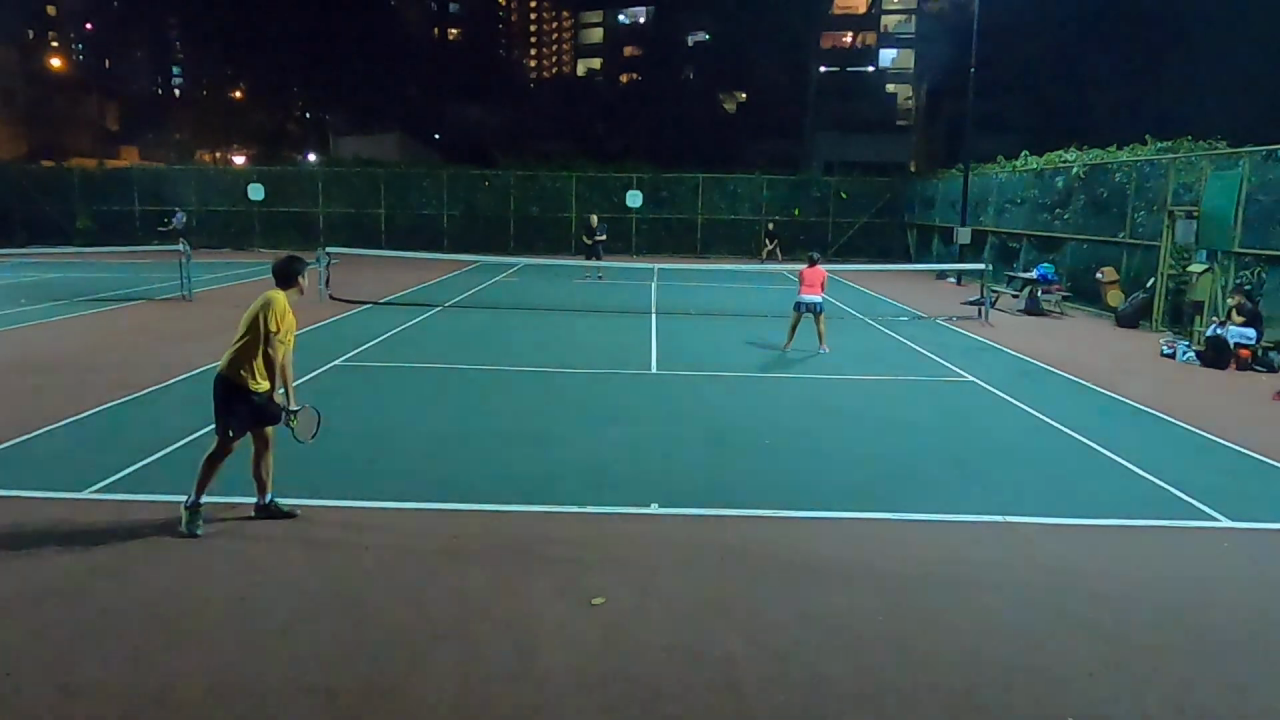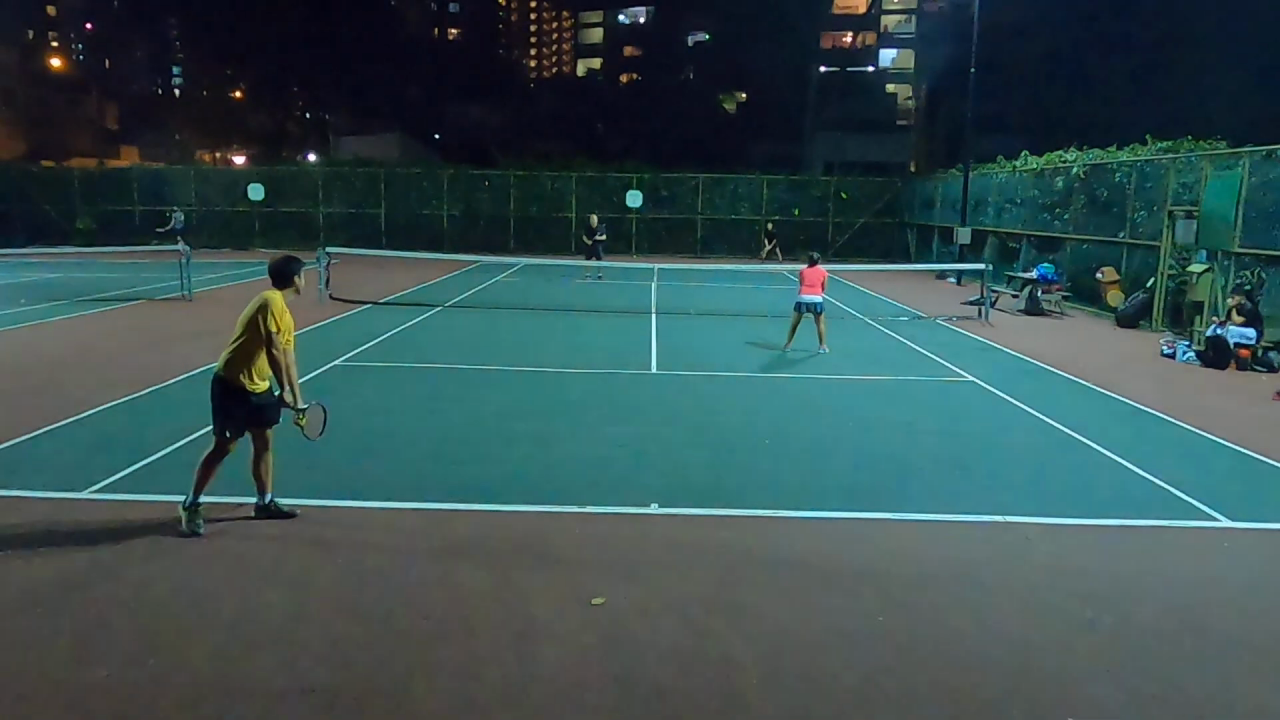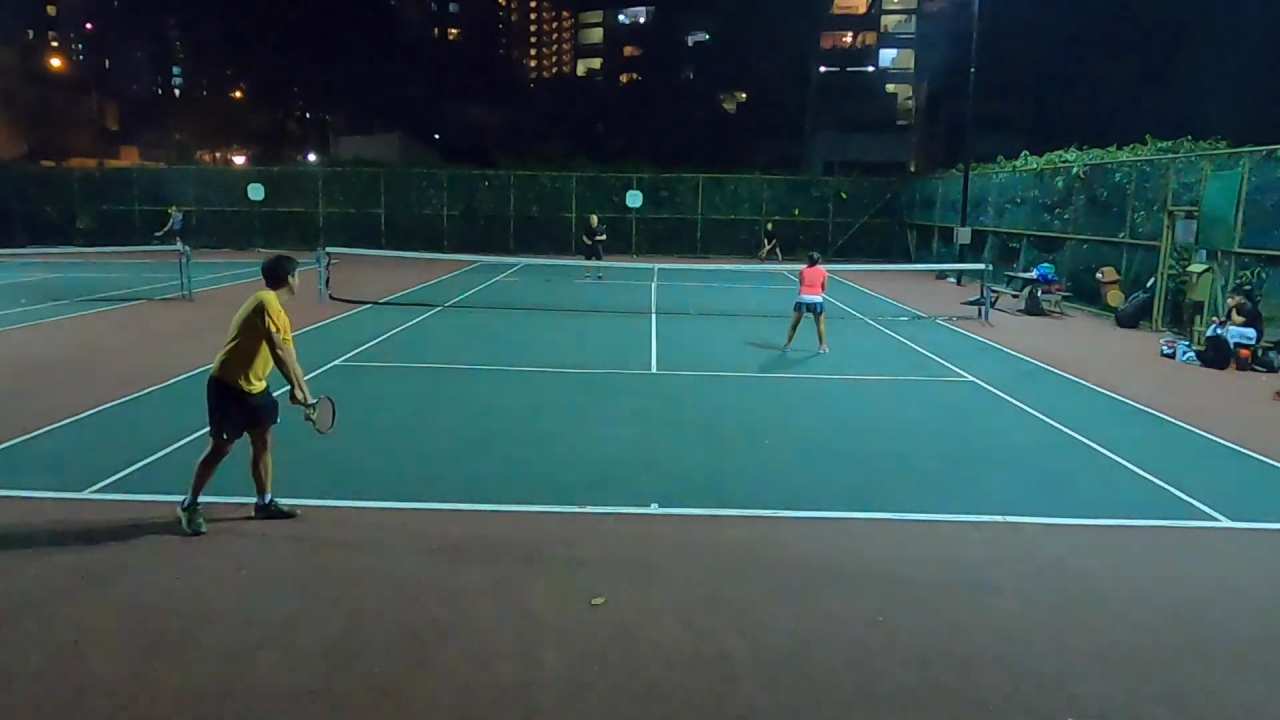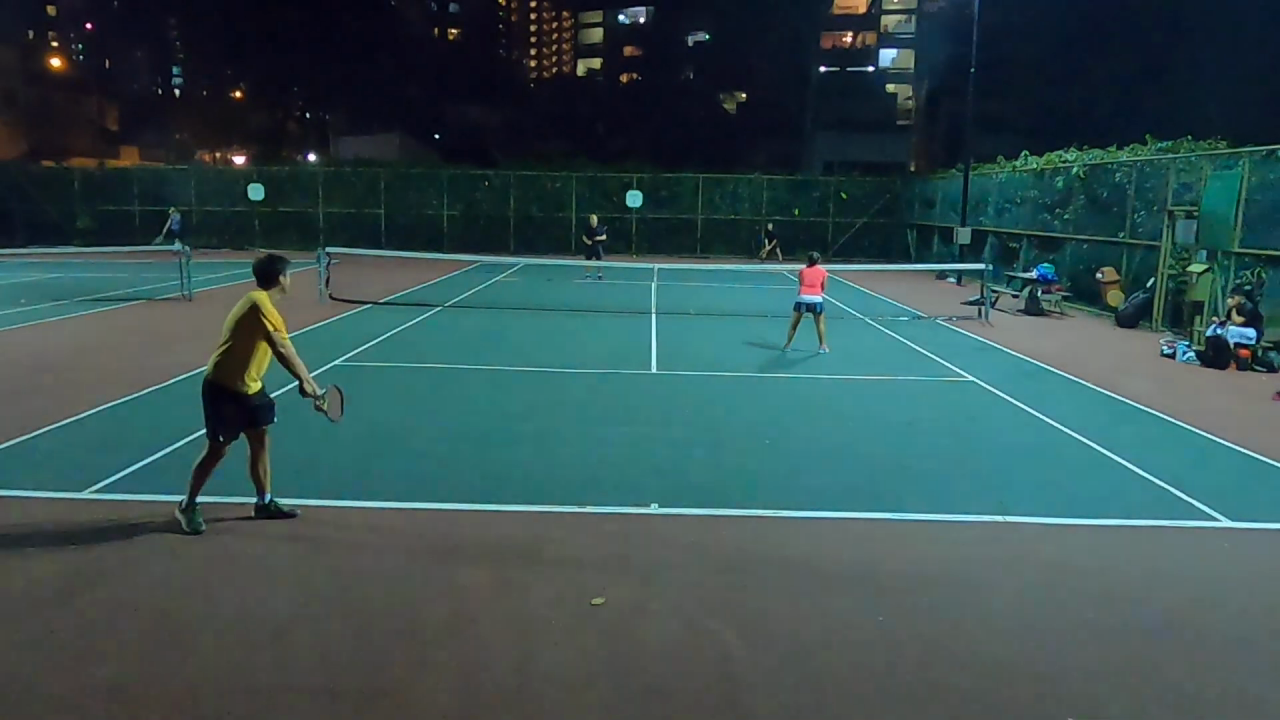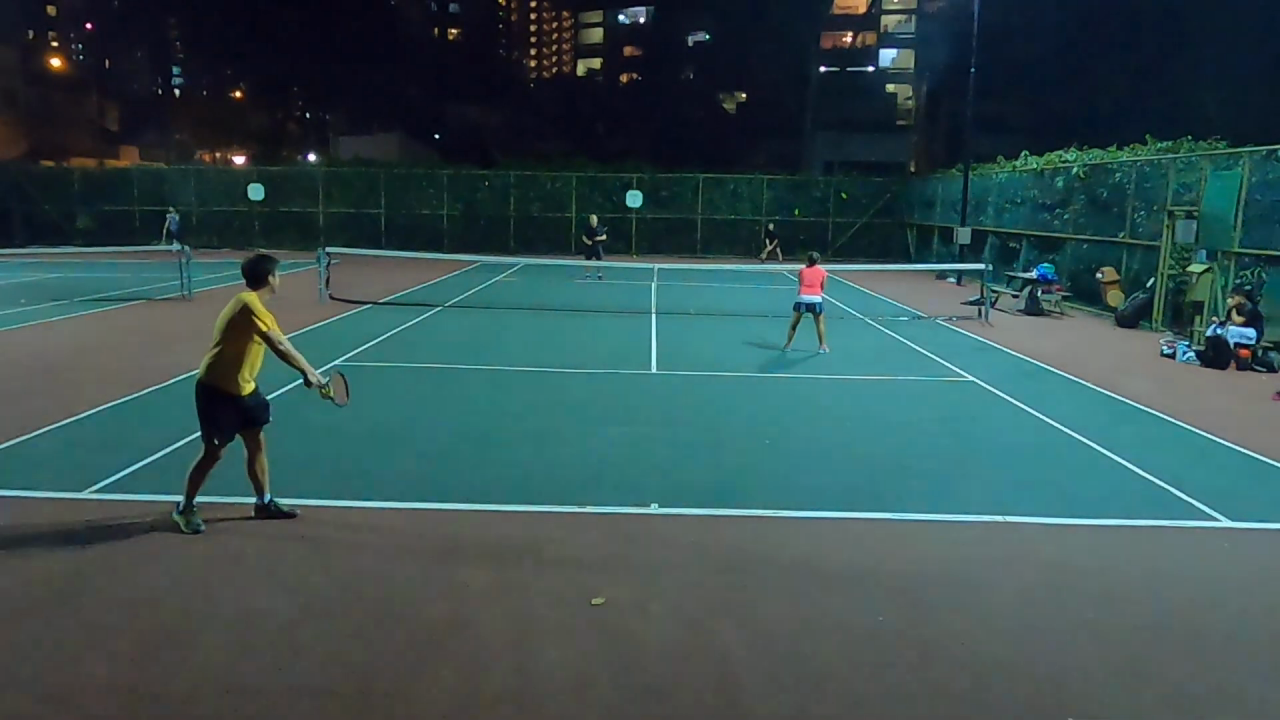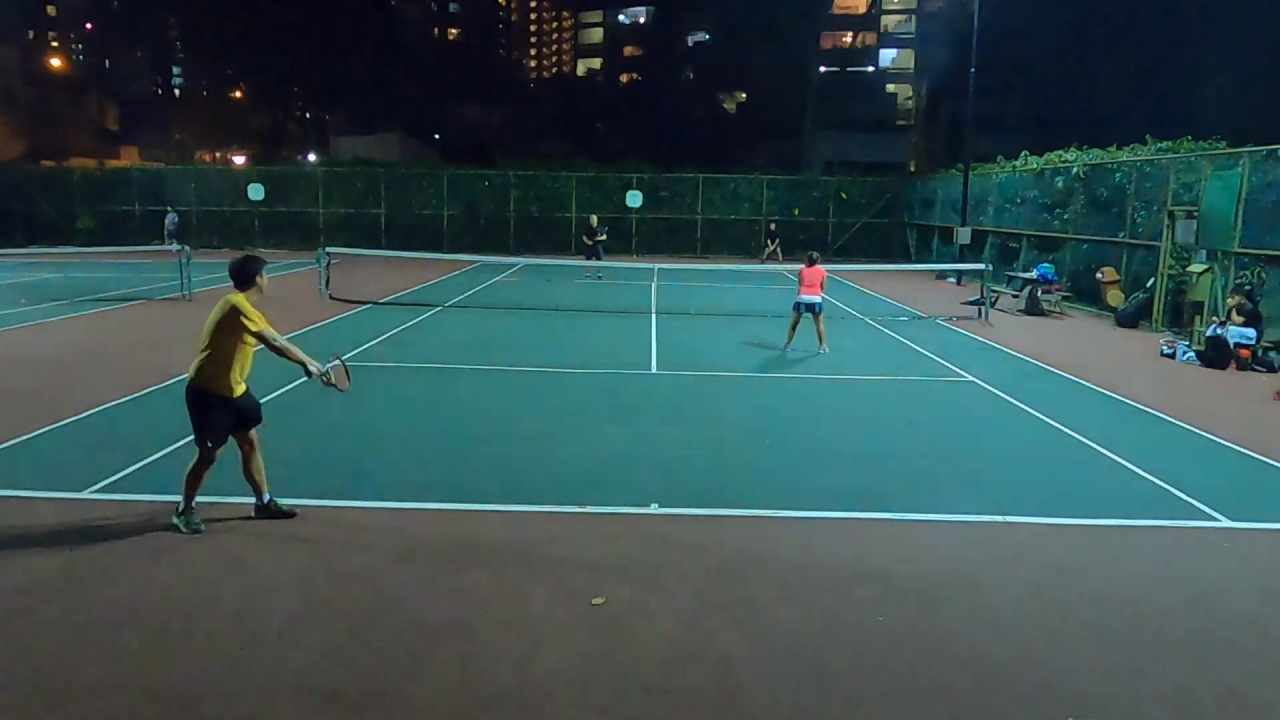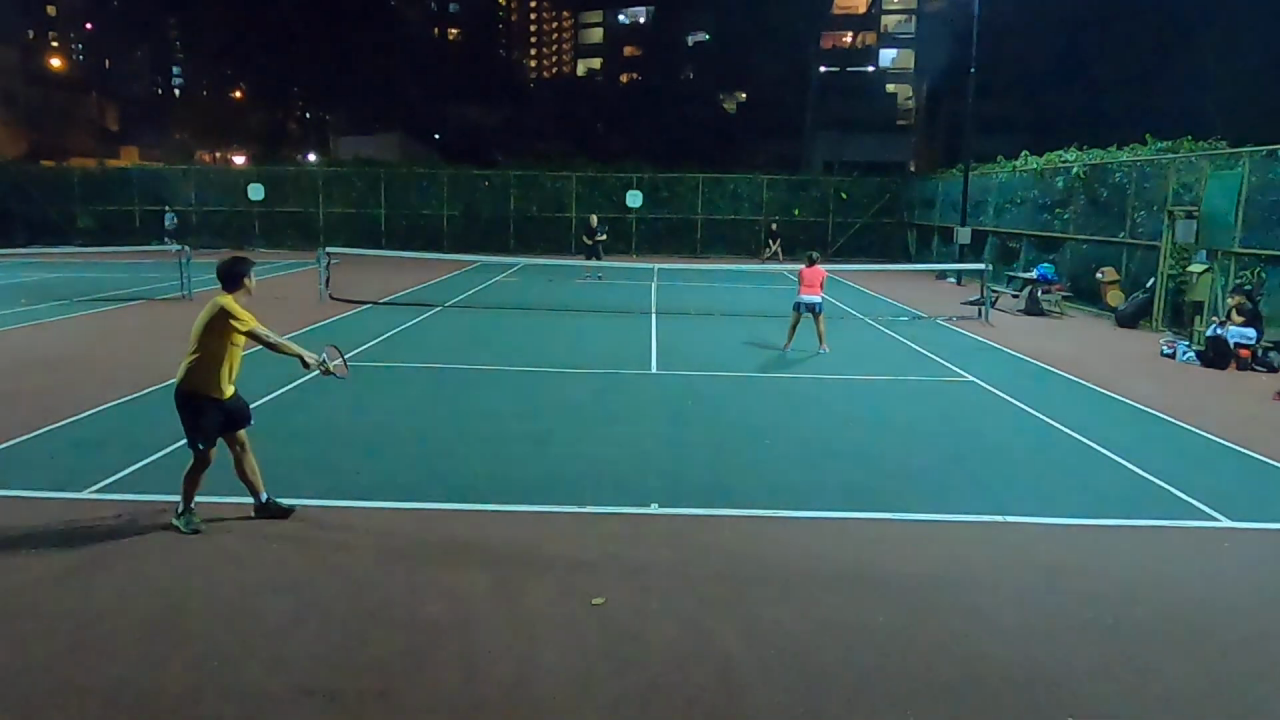
dt=0.1s
person 1, frame 1
left shoulder: (288, 315)
right shoulder: (274, 301)
left elbow: (284, 357)
right elbow: (269, 350)
left wrist: (290, 396)
right wrist: (278, 391)
left hip: (260, 386)
right hip: (235, 384)
left knee: (265, 442)
right knee: (225, 446)
left ankle: (265, 502)
right ankle: (193, 505)
person 1, frame 2
left shoulder: (285, 315)
right shoulder: (271, 302)
left elbow: (288, 357)
right elbow: (273, 350)
left wrist: (296, 396)
right wrist: (284, 390)
left hip: (258, 386)
right hip: (232, 384)
left knee: (264, 443)
right knee: (223, 447)
left ankle: (265, 503)
right ankle: (191, 505)
person 1, frame 3
left shoulder: (277, 312)
right shoulder: (265, 302)
left elbow: (287, 353)
right elbow: (278, 352)
left wrist: (302, 388)
right wrist: (297, 387)
left hip: (254, 387)
right hip: (228, 386)
left knee: (262, 442)
right knee: (220, 448)
left ankle: (264, 503)
right ankle: (190, 505)
person 1, frame 4
left shoulder: (266, 307)
right shoulder: (257, 302)
left elbow: (287, 350)
right elbow: (280, 349)
left wrist: (309, 383)
right wrist: (304, 381)
left hip: (250, 388)
right hip: (223, 387)
left knee: (260, 443)
right knee: (217, 449)
left ankle: (264, 503)
right ankle: (188, 506)
person 1, frame 5
left shoulder: (254, 308)
right shoulder: (248, 304)
left elbow: (282, 344)
right elbow: (278, 346)
left wrist: (309, 370)
right wrist: (307, 372)
left hip: (243, 389)
right hip: (216, 389)
left knee: (256, 444)
right knee: (213, 452)
left ankle: (265, 503)
right ankle: (185, 508)
person 1, frame 6
left shoulder: (244, 307)
right shoulder: (236, 306)
left elbow: (276, 342)
right elbow: (273, 343)
left wrist: (308, 362)
right wrist: (307, 363)
left hip: (234, 390)
right hip: (206, 392)
left knee: (250, 445)
right knee: (208, 454)
left ankle: (264, 503)
right ankle: (184, 510)
person 1, frame 7
left shoulder: (232, 309)
right shoulder: (225, 307)
left elbow: (267, 339)
right elbow: (267, 340)
left wrist: (302, 354)
right wrist: (302, 354)
left hip: (222, 392)
right hip: (195, 394)
left knee: (241, 446)
right knee: (204, 457)
left ankle: (264, 503)
right ankle: (184, 512)
